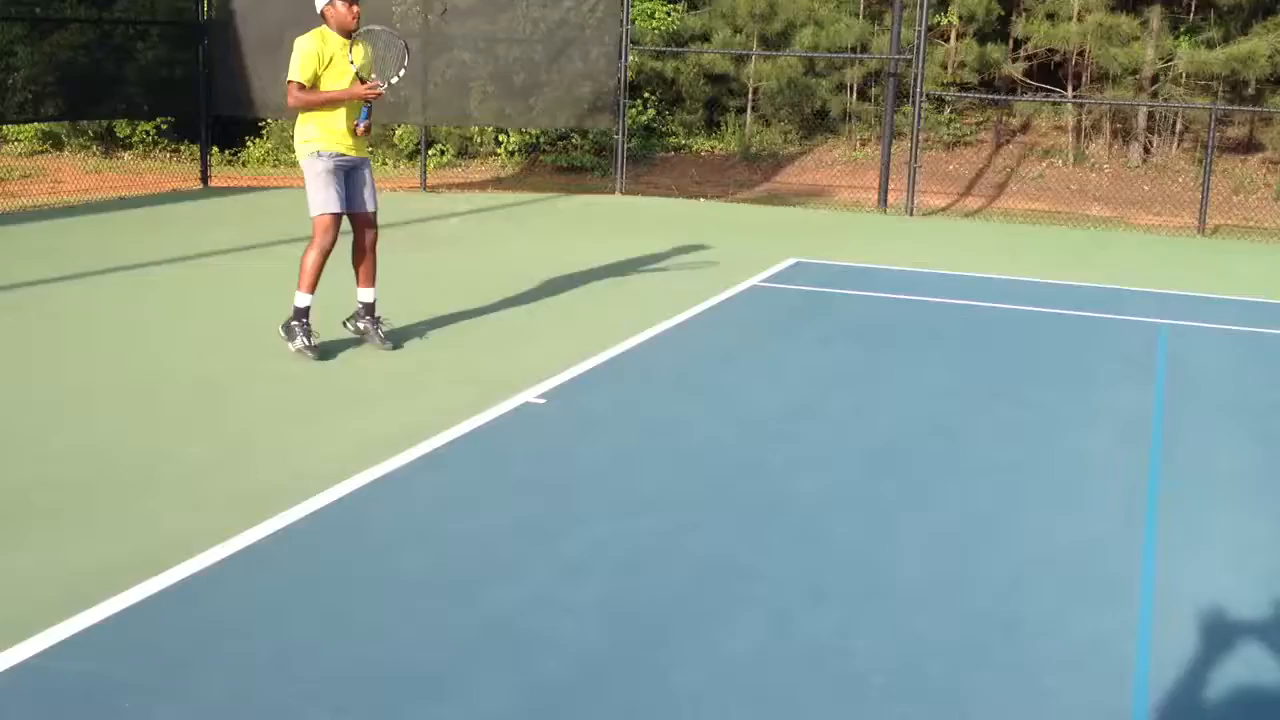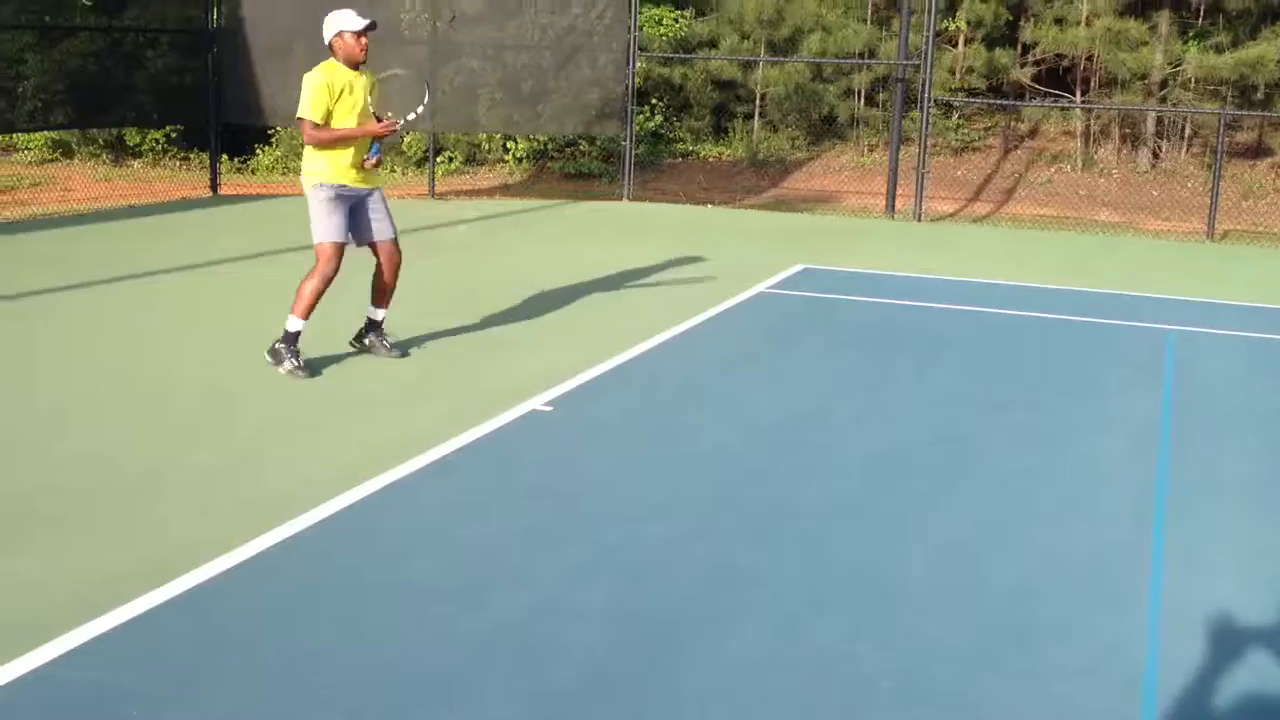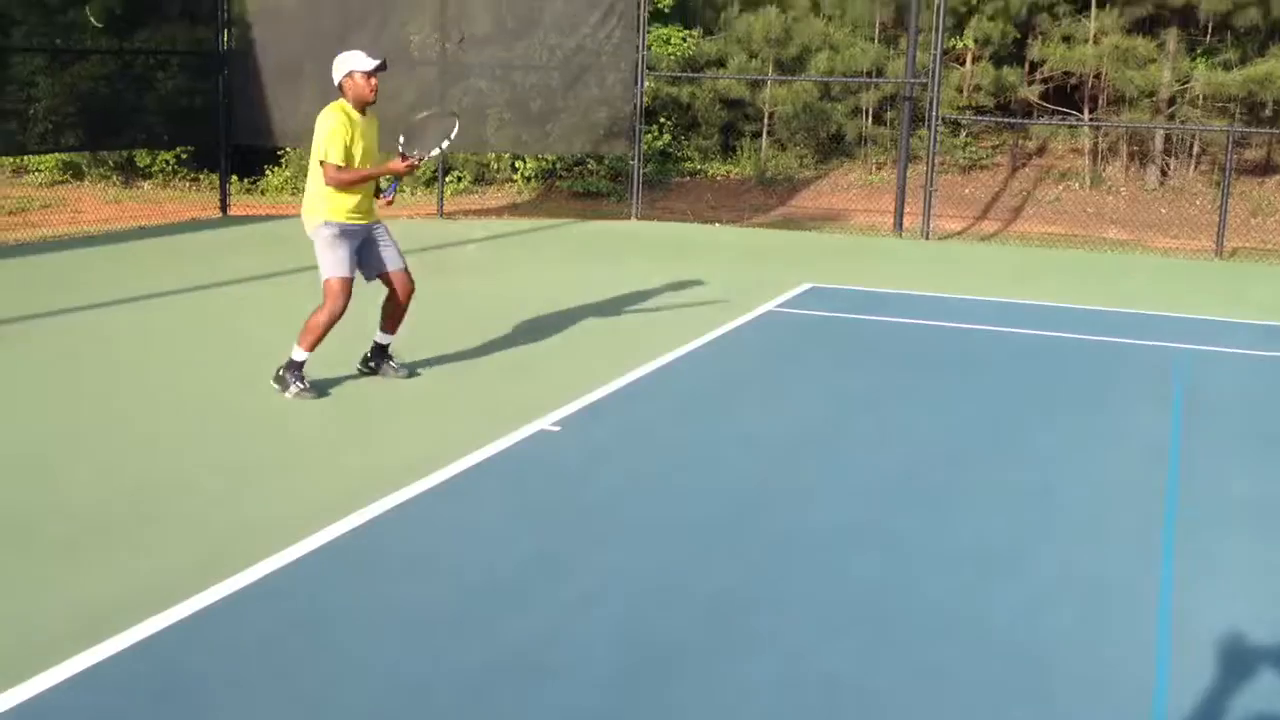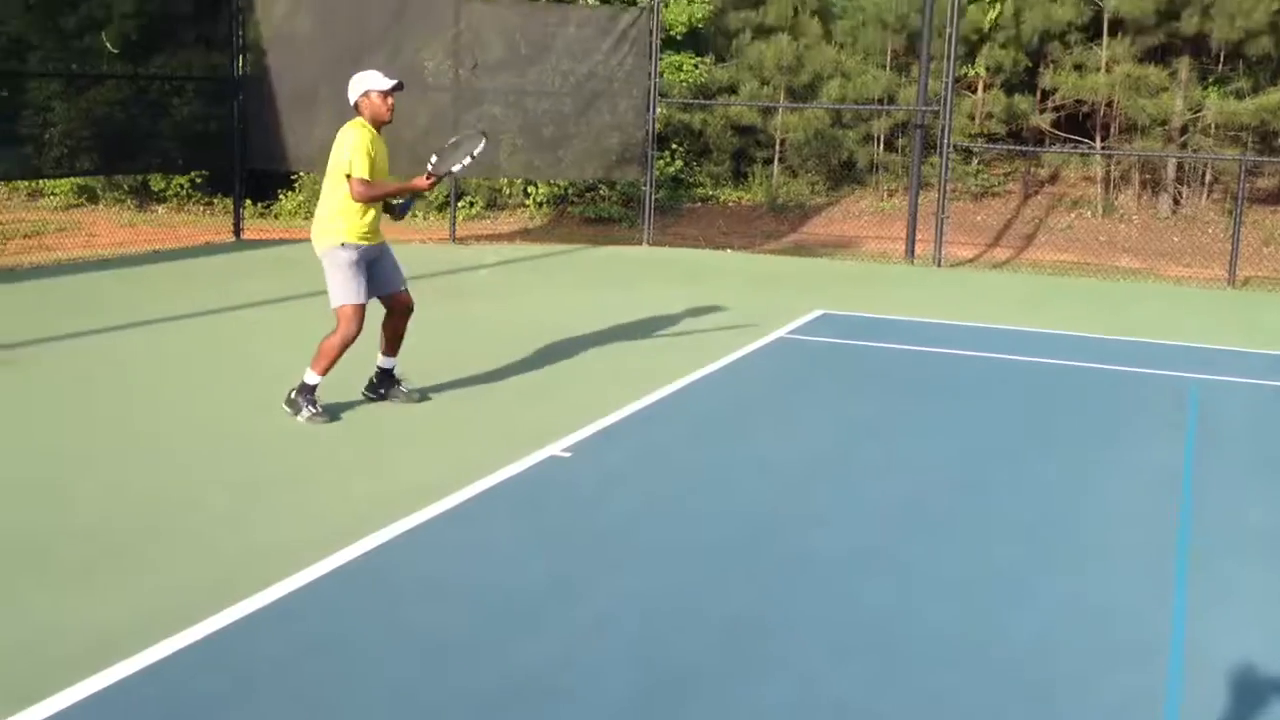
dt=0.1s
person 1, frame 1
right shoulder: (311, 43)
right elbow: (295, 98)
left wrist: (365, 118)
right wrist: (349, 92)
left hip: (354, 153)
right hip: (321, 151)
left knee: (368, 231)
right knee: (326, 233)
left ankle: (364, 315)
right ankle: (297, 321)
person 1, frame 2
left shoulder: (363, 80)
right shoulder: (320, 78)
right elbow: (310, 135)
left wrist: (375, 146)
right wrist: (364, 132)
left hip: (363, 184)
right hip: (327, 180)
left knee: (390, 259)
right knee: (329, 263)
left ankle: (370, 332)
right ankle: (285, 344)
person 1, frame 3
left shoulder: (369, 121)
right shoulder: (334, 118)
right elbow: (333, 176)
left wrist: (381, 190)
right wrist: (386, 170)
left hip: (365, 221)
right hip: (331, 221)
left knee: (403, 287)
right knee: (337, 300)
left ankle: (376, 355)
right ankle: (290, 370)
person 1, frame 4
left shoulder: (377, 139)
right shoulder: (354, 136)
right elbow: (358, 192)
left wrist: (394, 205)
right wrist: (410, 187)
left hip: (369, 240)
right hip: (340, 241)
left knee: (402, 305)
right knee: (350, 325)
left ankle: (382, 380)
right ankle: (302, 393)
